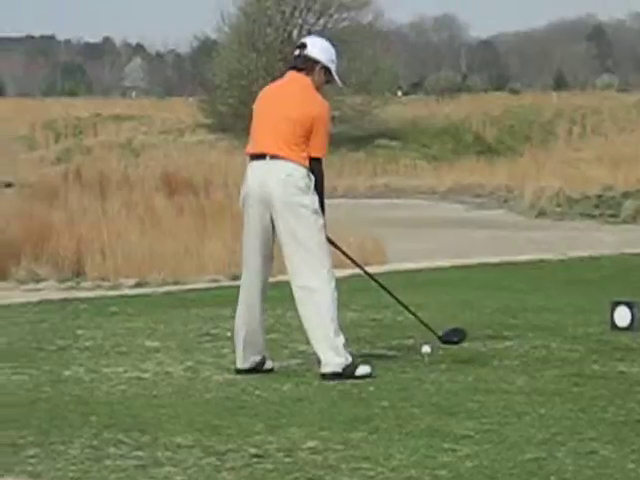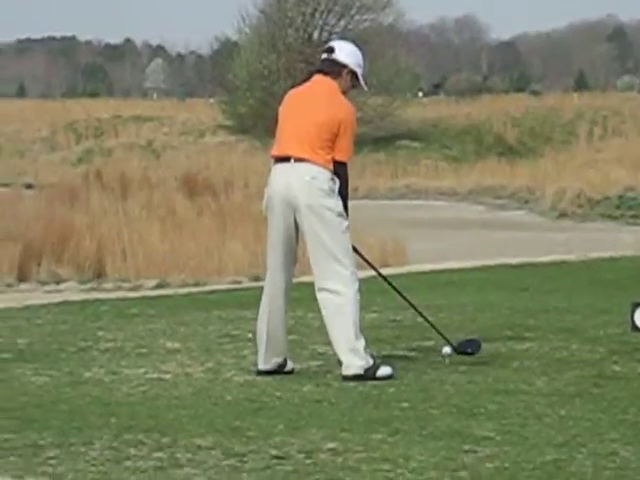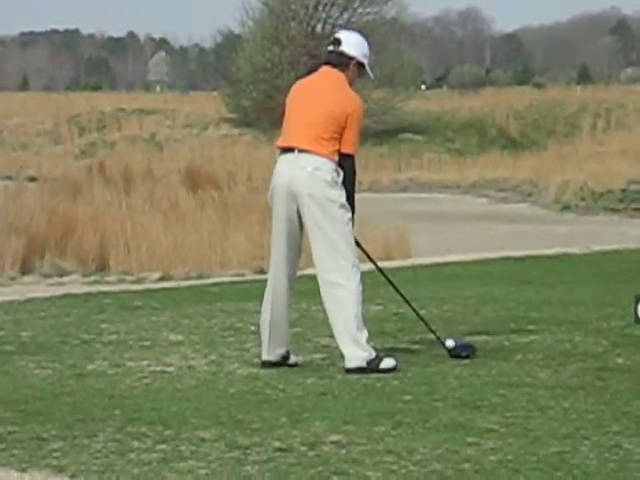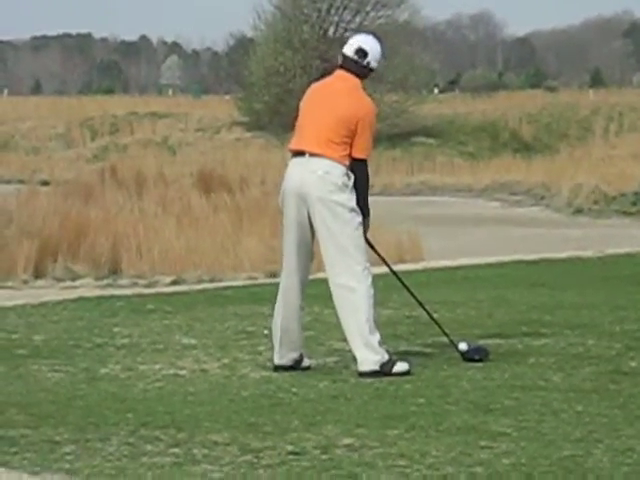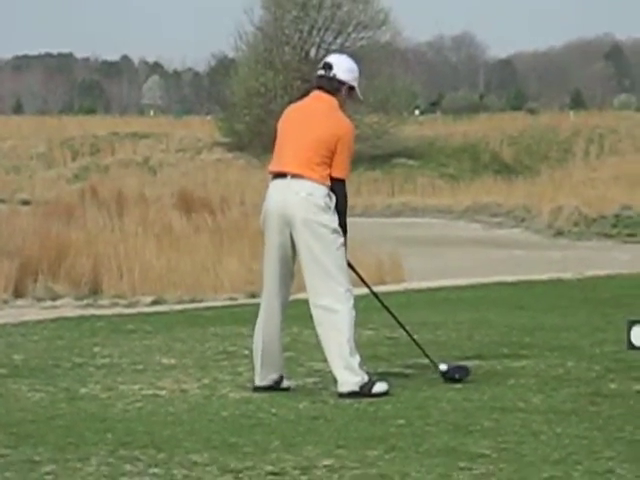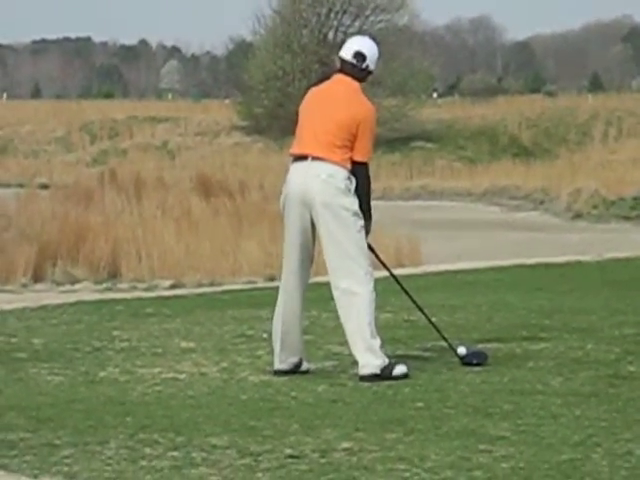
dt=0.7s
person 1, frame 1
left shoulder: (266, 93)
right shoulder: (317, 104)
right elbow: (315, 163)
right wrist: (320, 211)
left hip: (255, 176)
right hip: (289, 179)
left knee: (253, 273)
right knee: (314, 273)
left ankle: (249, 356)
right ankle: (334, 360)
person 1, frame 2
left shoulder: (292, 95)
right shoulder: (343, 108)
right elbow: (340, 167)
right wrist: (343, 215)
left hip: (279, 179)
right hip: (313, 182)
left knee: (276, 275)
right knee: (338, 277)
left ankle: (270, 358)
right ankle: (356, 362)
person 1, frame 3
left shoulder: (300, 86)
right shoulder: (351, 100)
right elbow: (346, 159)
right wrist: (350, 209)
left hip: (284, 169)
right hip: (318, 174)
left knee: (281, 266)
right knee: (340, 268)
left ankle: (274, 349)
right ankle: (358, 355)
person 1, frame 4
left shoulder: (315, 89)
right shoulder: (364, 105)
right elbow: (359, 164)
right wrist: (363, 213)
left hip: (296, 173)
right hip: (328, 178)
left knee: (293, 271)
right knee: (351, 272)
left ankle: (286, 353)
right ankle: (371, 357)
person 1, frame 5
left shoulder: (291, 111)
right shoulder: (342, 124)
right elbow: (337, 183)
right wrist: (342, 231)
left hip: (276, 194)
right hip: (310, 198)
left knee: (274, 290)
right knee: (333, 294)
left ankle: (267, 373)
right ankle: (351, 379)
person 1, frame 6
left shoulder: (312, 94)
right shoulder: (364, 108)
right elbow: (360, 166)
right wrist: (366, 214)
left hip: (297, 177)
right hip: (331, 180)
left knee: (293, 273)
right knee: (354, 275)
left ankle: (286, 358)
right ankle: (371, 361)
